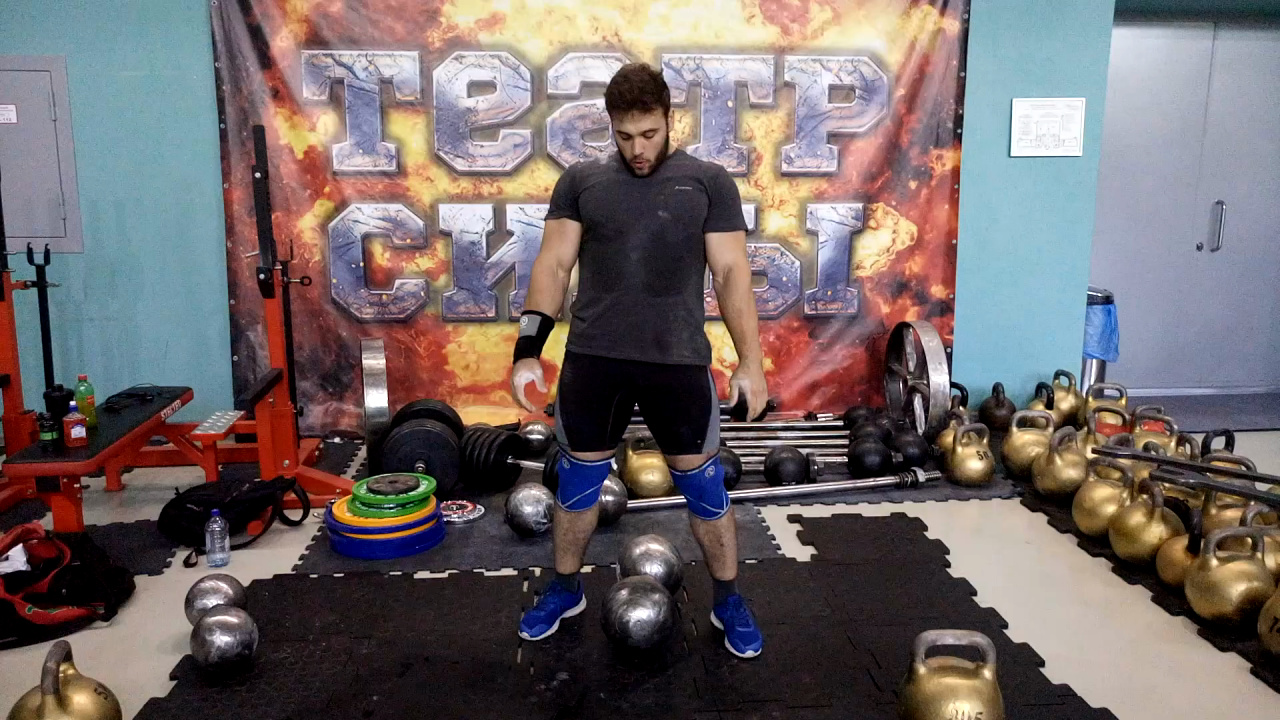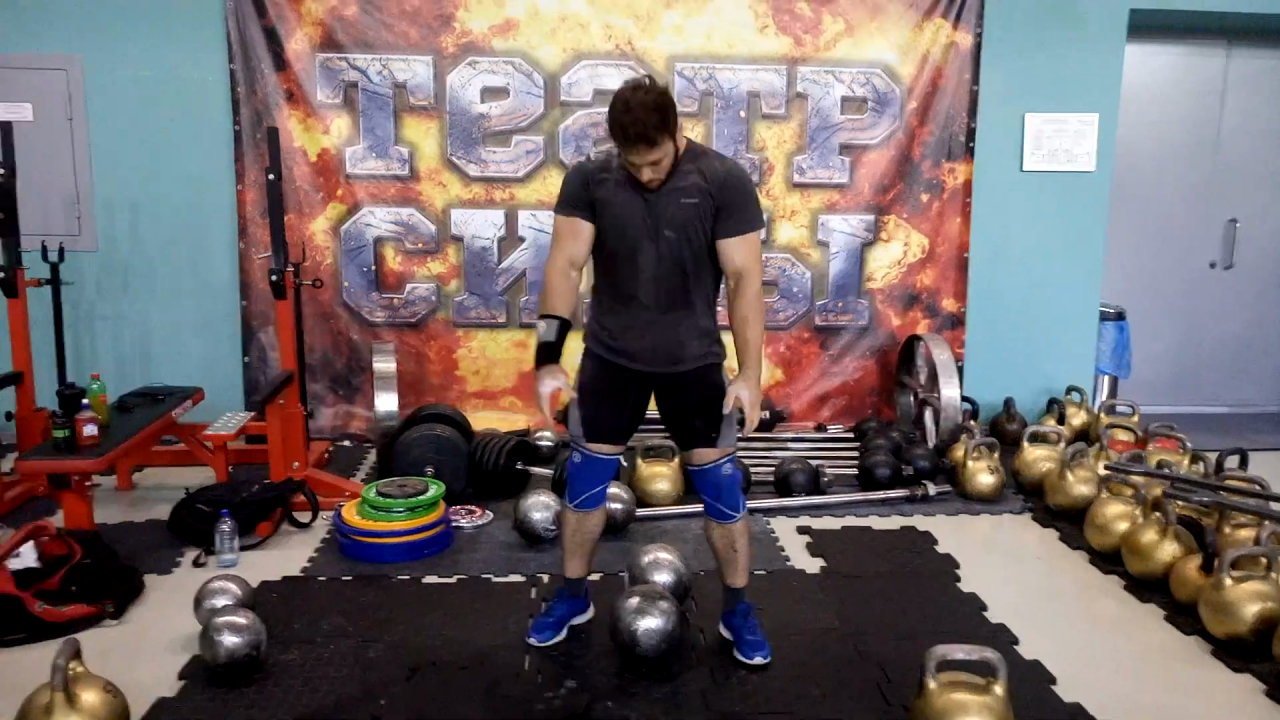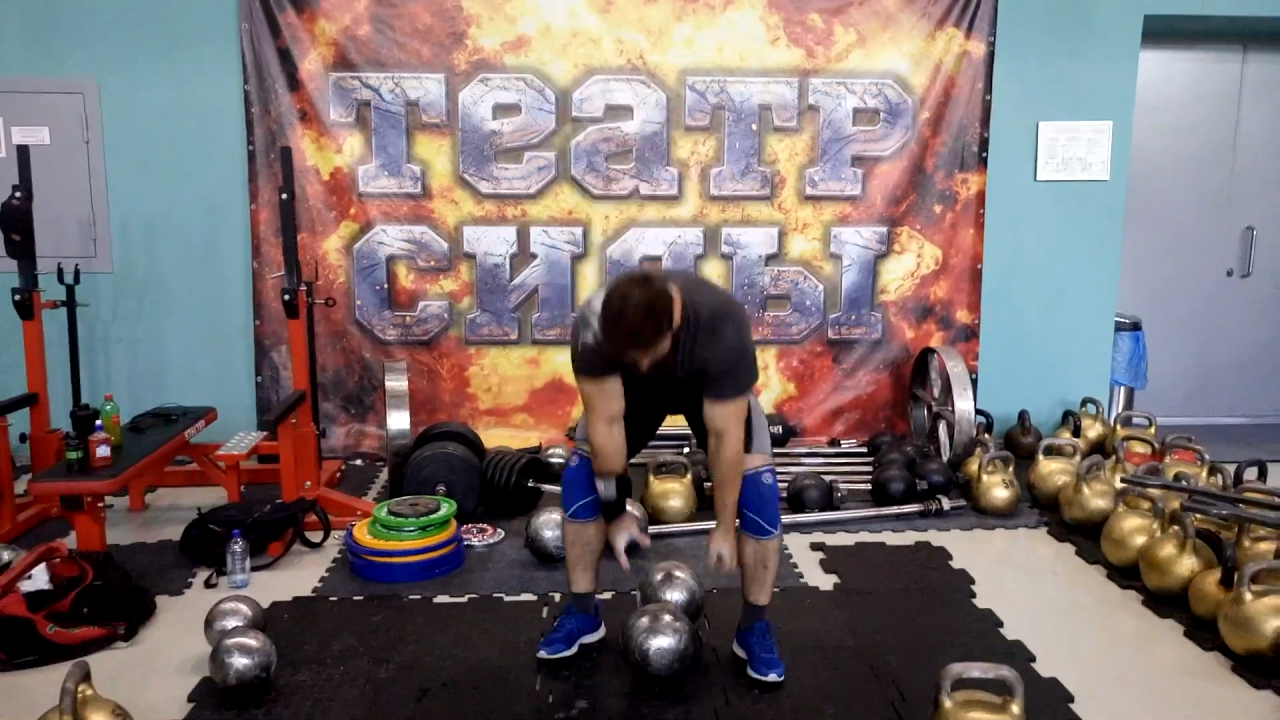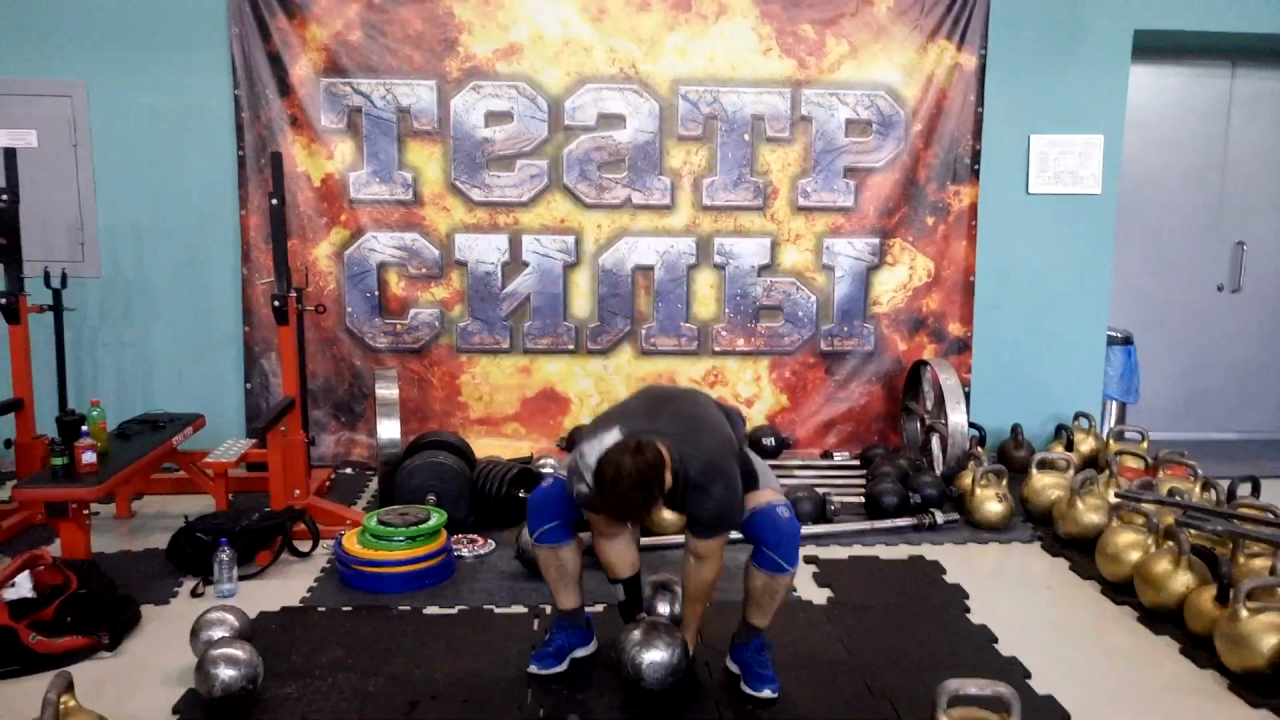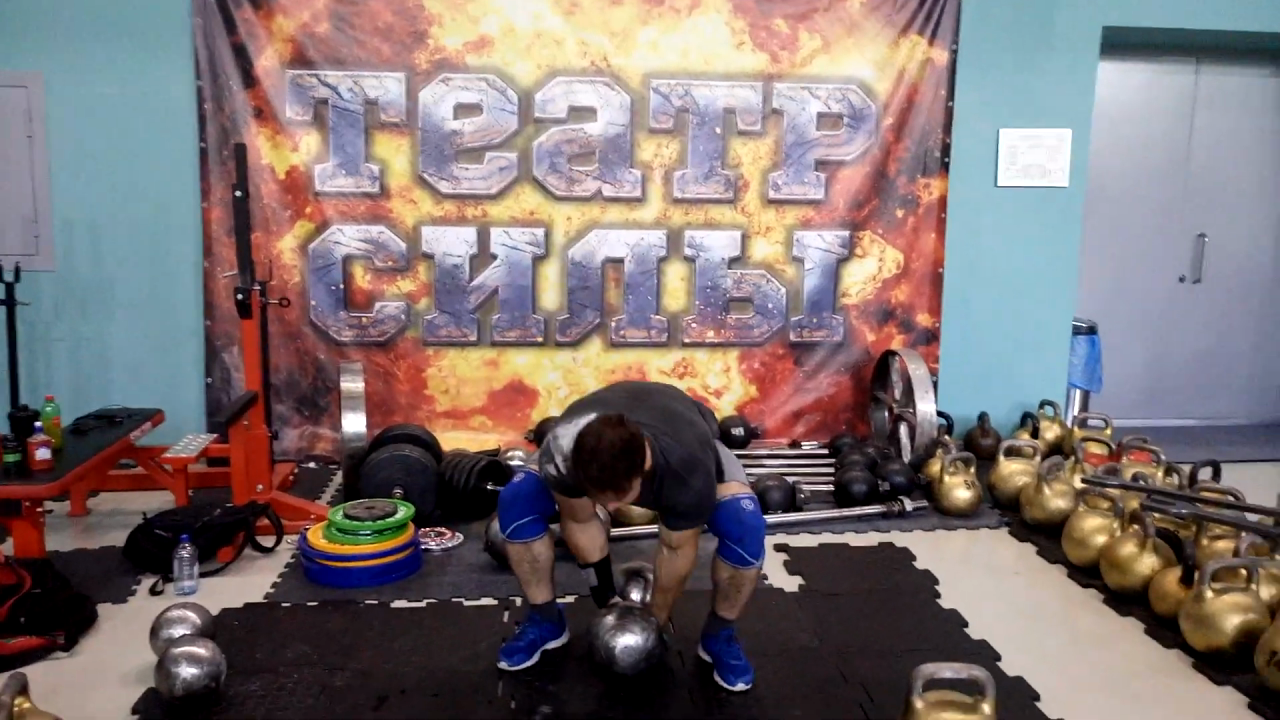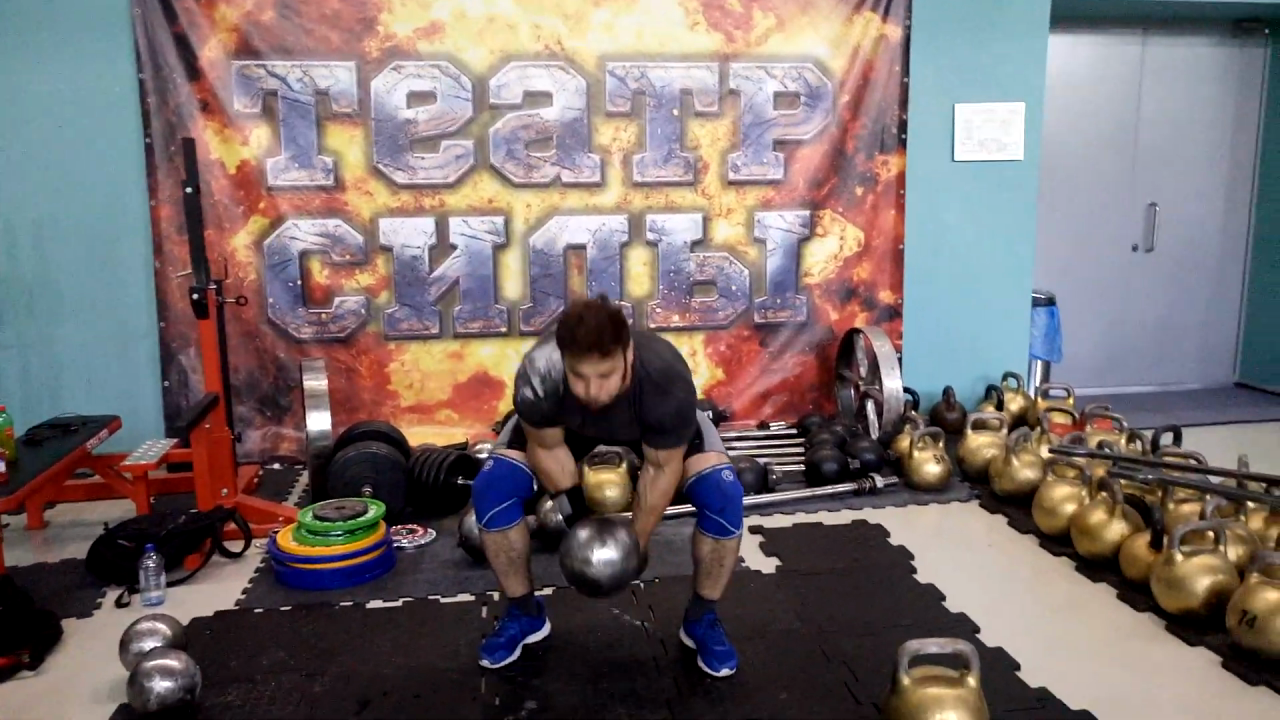
dt=0.2s
person 1, frame 1
left shoulder: (708, 181)
right shoulder: (582, 179)
left elbow: (731, 273)
right elbow: (552, 266)
left wrist: (751, 360)
right wrist: (527, 351)
left hip: (678, 359)
right hip: (593, 356)
left knee: (701, 481)
right knee: (579, 476)
left ankle: (728, 601)
right ankle: (564, 589)
person 1, frame 2
left shoulder: (723, 178)
right shoulder: (589, 175)
left elbow: (746, 276)
right elbow: (565, 263)
left wrist: (752, 372)
right wrist: (548, 358)
left hip: (692, 361)
right hip: (612, 356)
left knee: (717, 479)
right knee: (588, 470)
left ankle: (738, 608)
right ankle: (571, 596)
person 1, frame 3
left shoulder: (722, 329)
right shoulder: (593, 329)
left elbow: (725, 435)
right elbow: (605, 423)
left wrist: (725, 525)
right wrist: (616, 513)
left hip: (710, 389)
left knee: (759, 492)
right knee: (580, 479)
left ankle: (754, 626)
right ankle: (581, 613)
person 1, frame 4
left shoulder: (714, 477)
right shoulder: (590, 467)
left elbow: (704, 560)
right elbow: (610, 539)
left wrist: (690, 628)
right wrist: (632, 616)
left hip: (713, 450)
left knee: (780, 533)
right knee: (545, 509)
left ankle: (749, 643)
right ankle: (571, 627)
person 1, frame 5
left shoulder: (689, 468)
right shoulder: (563, 454)
left elbow: (676, 553)
right elbow: (579, 524)
left wrist: (657, 619)
right wrist: (605, 599)
left hip: (683, 450)
right hip: (606, 461)
left knee: (743, 525)
right knee: (518, 501)
left ankle: (719, 634)
right ankle: (543, 618)
person 1, frame 6
left shoulder: (666, 382)
right shoulder: (540, 377)
left elbow: (662, 471)
right elbow: (547, 448)
left wrist: (635, 546)
right wrist: (576, 523)
left hip: (655, 434)
left knee: (720, 491)
right knee: (495, 485)
left ankle: (703, 618)
right ankle: (523, 613)
